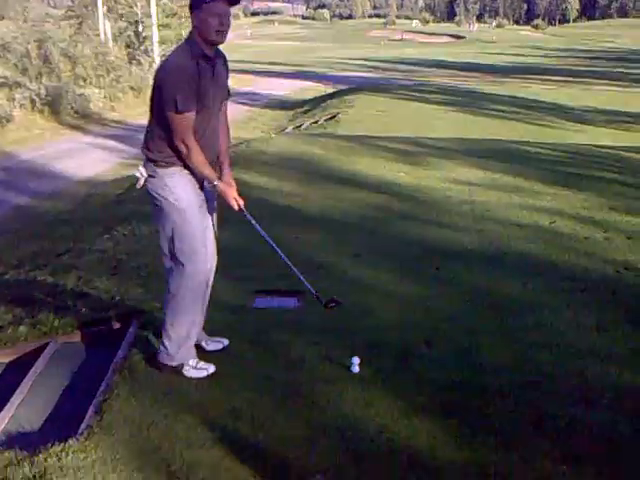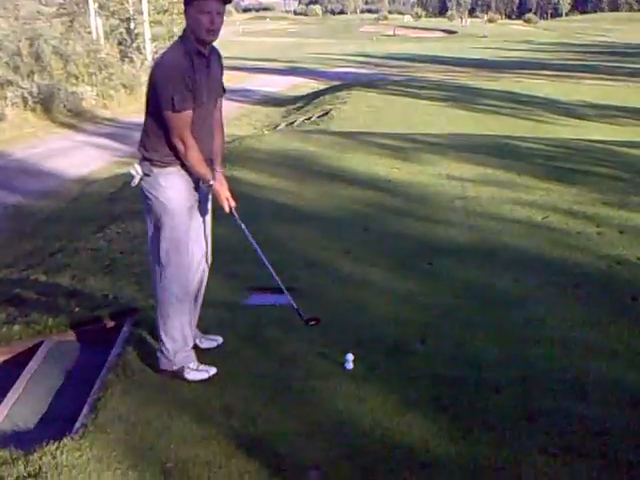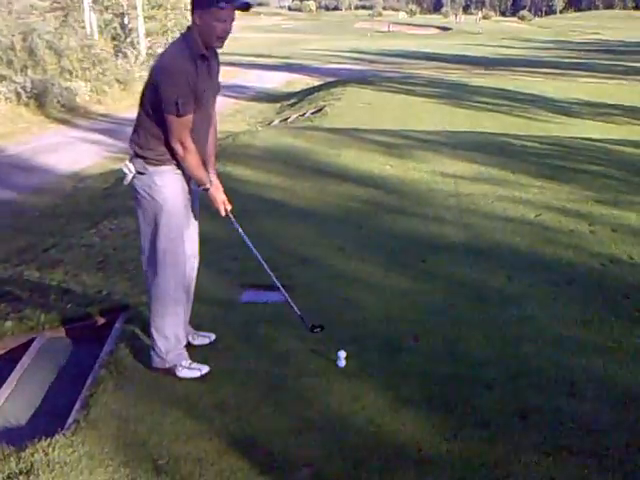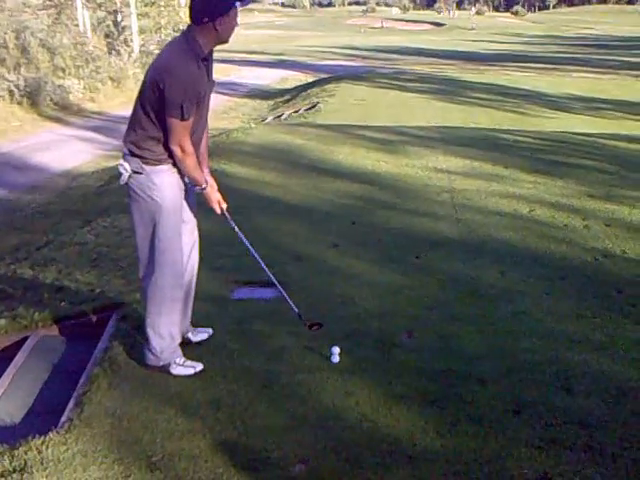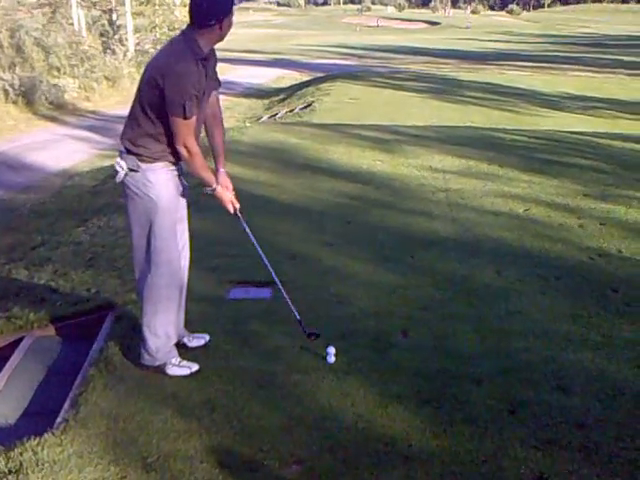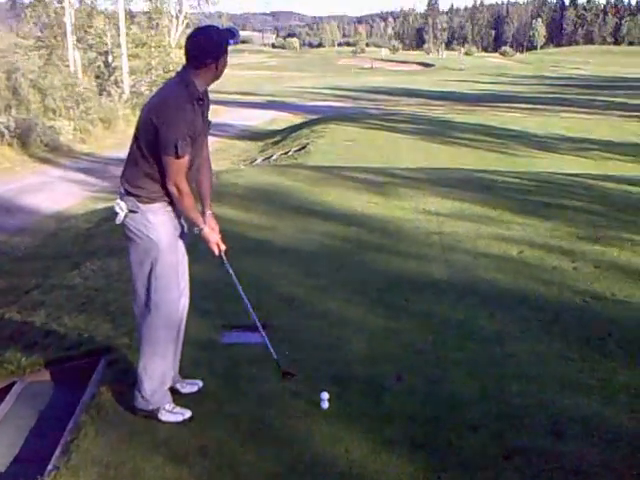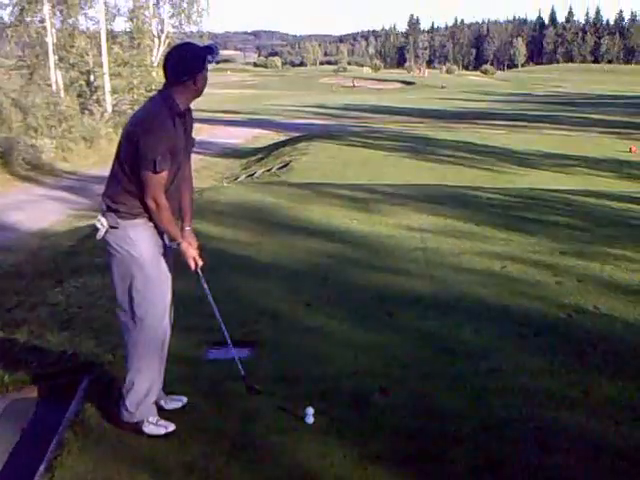
dt=0.3s
person 1, frame 1
left shoulder: (219, 61)
right shoulder: (178, 68)
right elbow: (184, 142)
left wrist: (226, 171)
right wrist: (218, 184)
left hip: (200, 174)
right hip: (172, 175)
left knee: (205, 260)
right knee: (192, 263)
left ankle: (192, 332)
right ankle: (174, 352)
person 1, frame 2
left shoulder: (213, 58)
right shoulder: (172, 65)
right elbow: (181, 140)
left wrist: (219, 172)
right wrist: (211, 182)
left hip: (195, 172)
right hip: (167, 176)
left knee: (199, 260)
right knee: (177, 266)
left ankle: (187, 331)
right ankle: (175, 355)
person 1, frame 3
left shoulder: (210, 57)
right shoulder: (176, 66)
right elbow: (180, 143)
left wrist: (212, 173)
right wrist: (208, 187)
left hip: (181, 170)
right hip: (159, 172)
left knee: (186, 256)
right knee: (170, 263)
left ankle: (179, 327)
right ankle: (167, 352)
person 1, frame 4
left shoulder: (202, 53)
right shoulder: (180, 68)
right elbow: (179, 144)
left wrist: (206, 172)
right wrist: (204, 187)
left hip: (172, 166)
right hip: (153, 171)
left knee: (185, 250)
right knee: (167, 262)
left ankle: (178, 326)
right ankle: (161, 351)
person 1, frame 5
left shoulder: (205, 55)
right shoulder: (179, 68)
left elbow: (212, 113)
right elbow: (185, 144)
left wrist: (222, 169)
right wrist: (214, 187)
left hip: (165, 164)
right hip: (149, 169)
left knee: (176, 256)
right knee: (162, 261)
left ankle: (173, 330)
right ankle: (157, 351)
person 1, frame 6
left shoulder: (199, 96)
right shoulder: (174, 107)
left elbow: (200, 157)
right elbow: (176, 183)
left wrist: (208, 213)
right wrist: (203, 227)
left hip: (165, 207)
right hip: (148, 210)
left knee: (175, 298)
right knee: (163, 303)
left ankle: (167, 376)
right ankle: (151, 396)
person 1, frame 7
left shoulder: (182, 114)
right shoulder: (155, 123)
left elbow: (184, 173)
right elbow: (154, 198)
left wrist: (187, 228)
right wrist: (180, 241)
left hip: (151, 224)
right hip: (130, 226)
left knee: (160, 314)
right knee: (148, 319)
left ankle: (152, 392)
right ankle: (137, 408)
